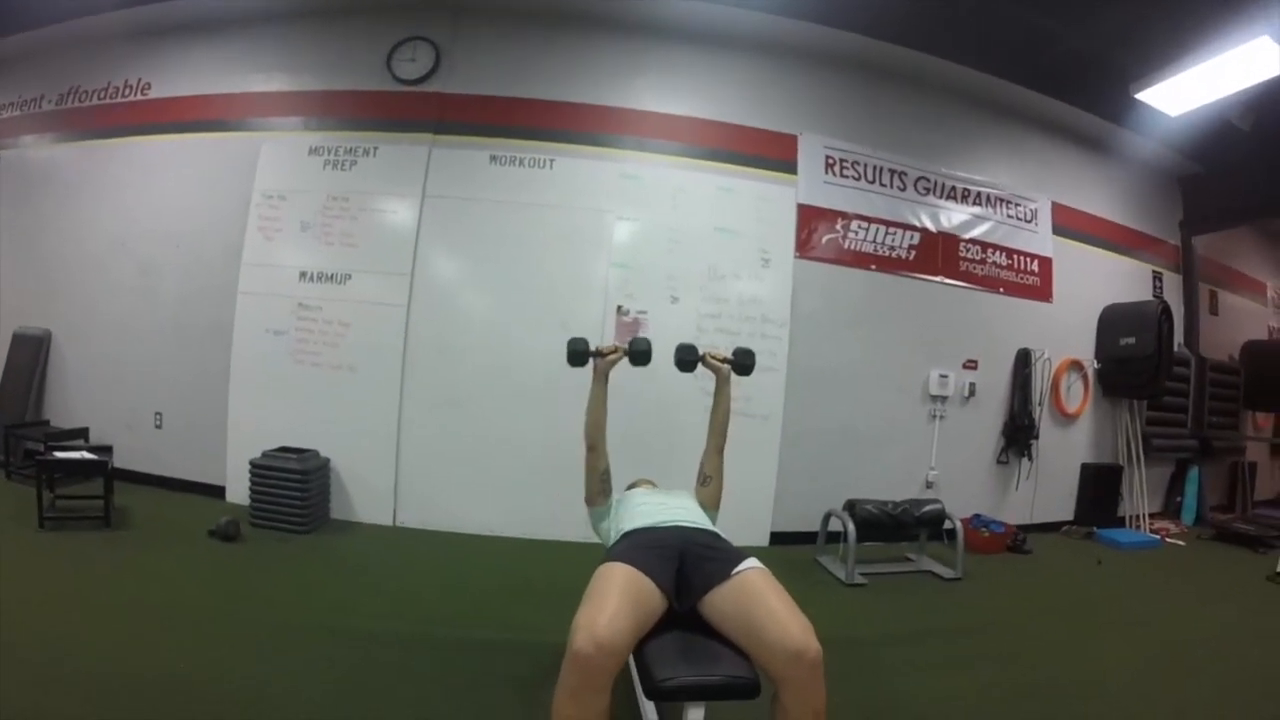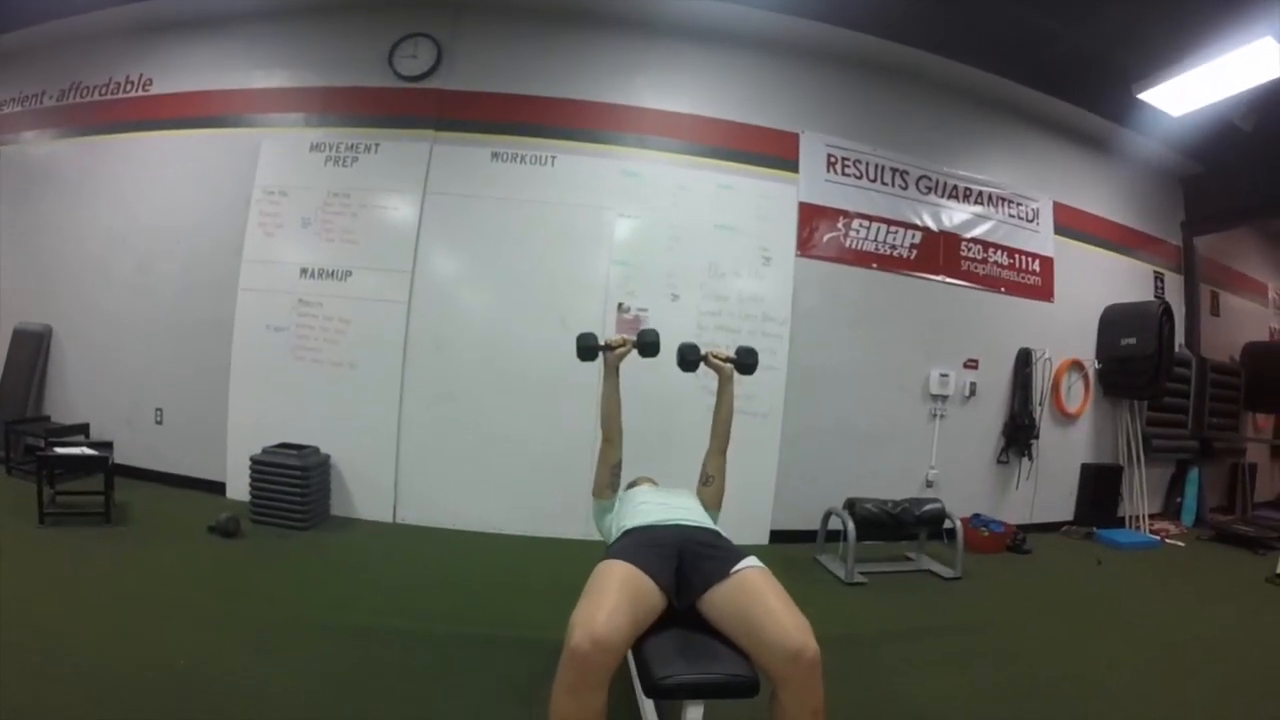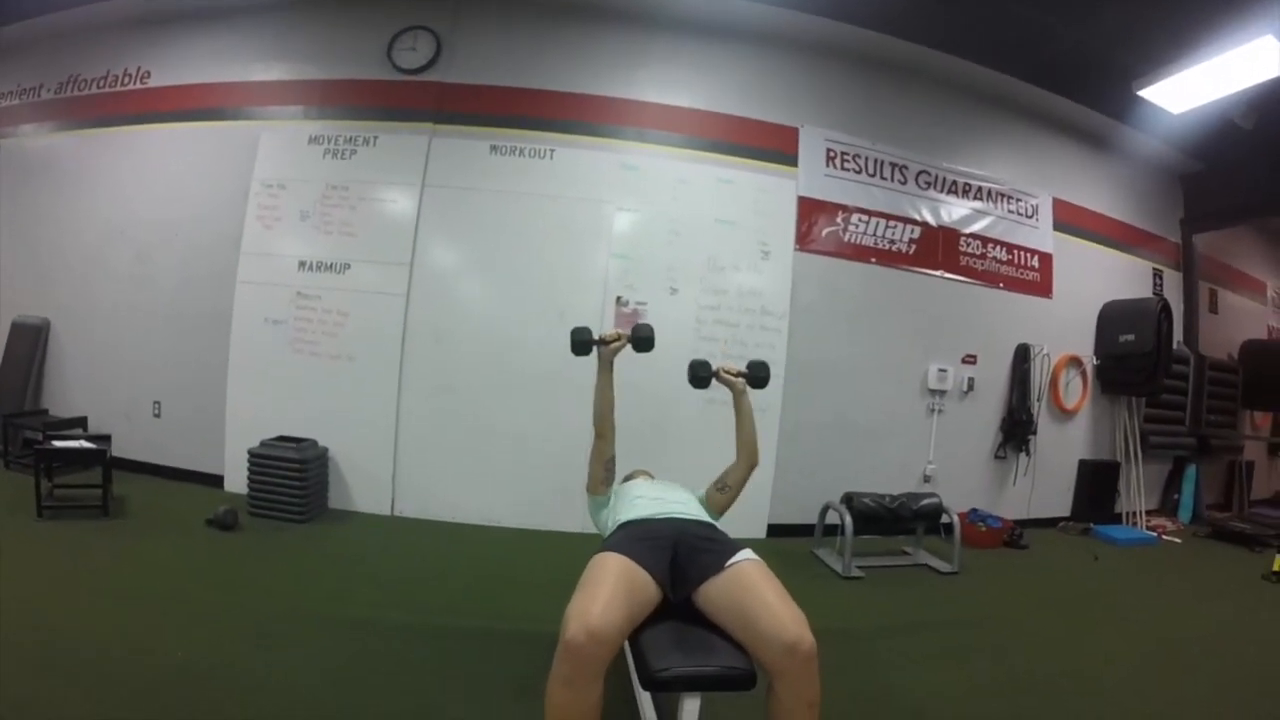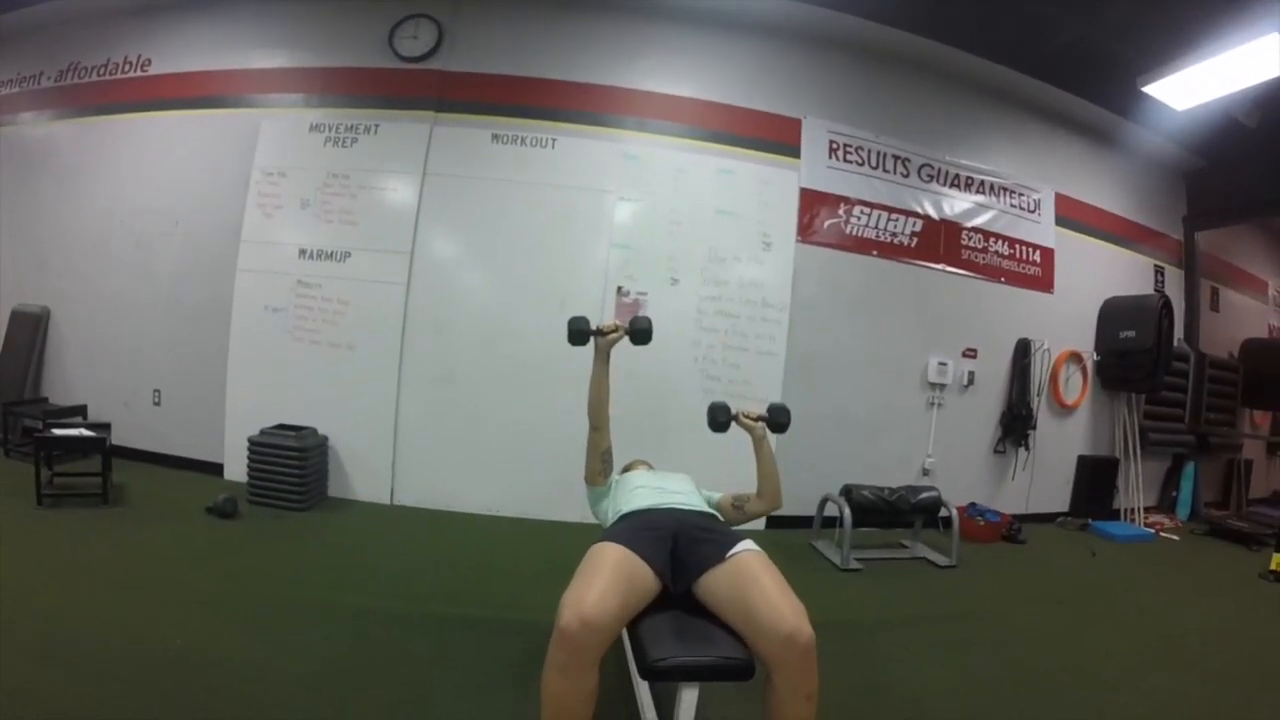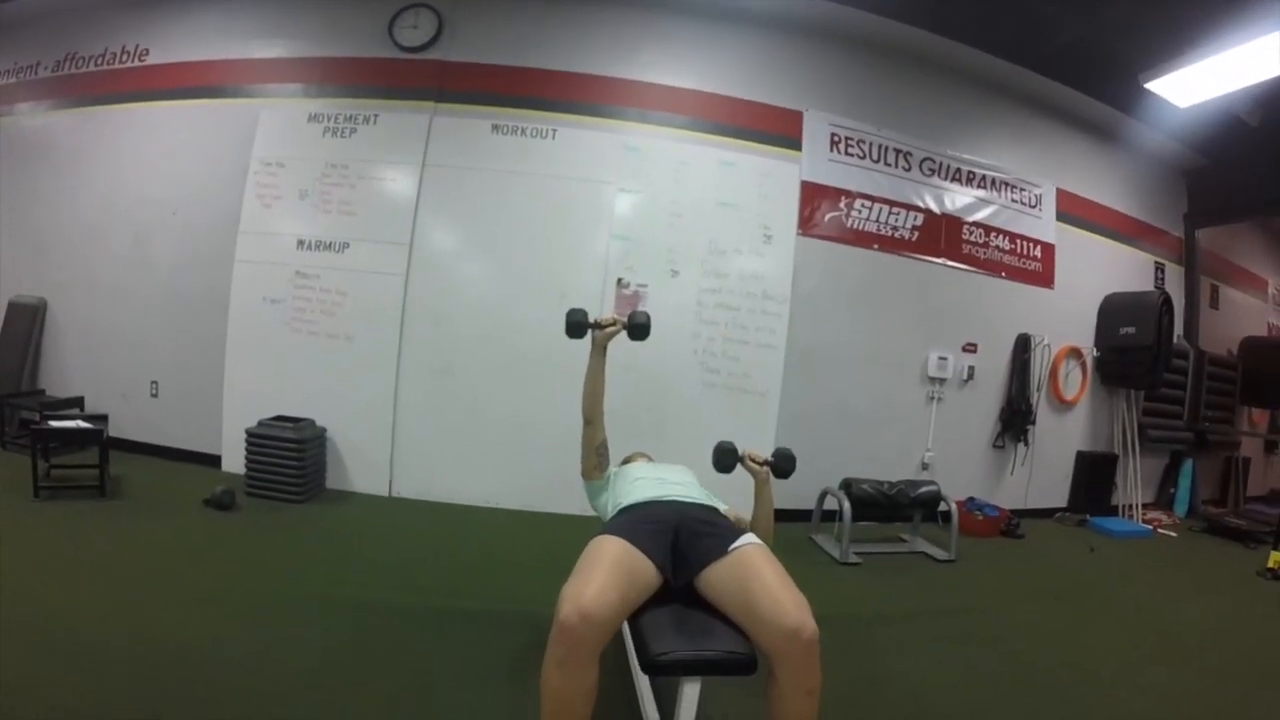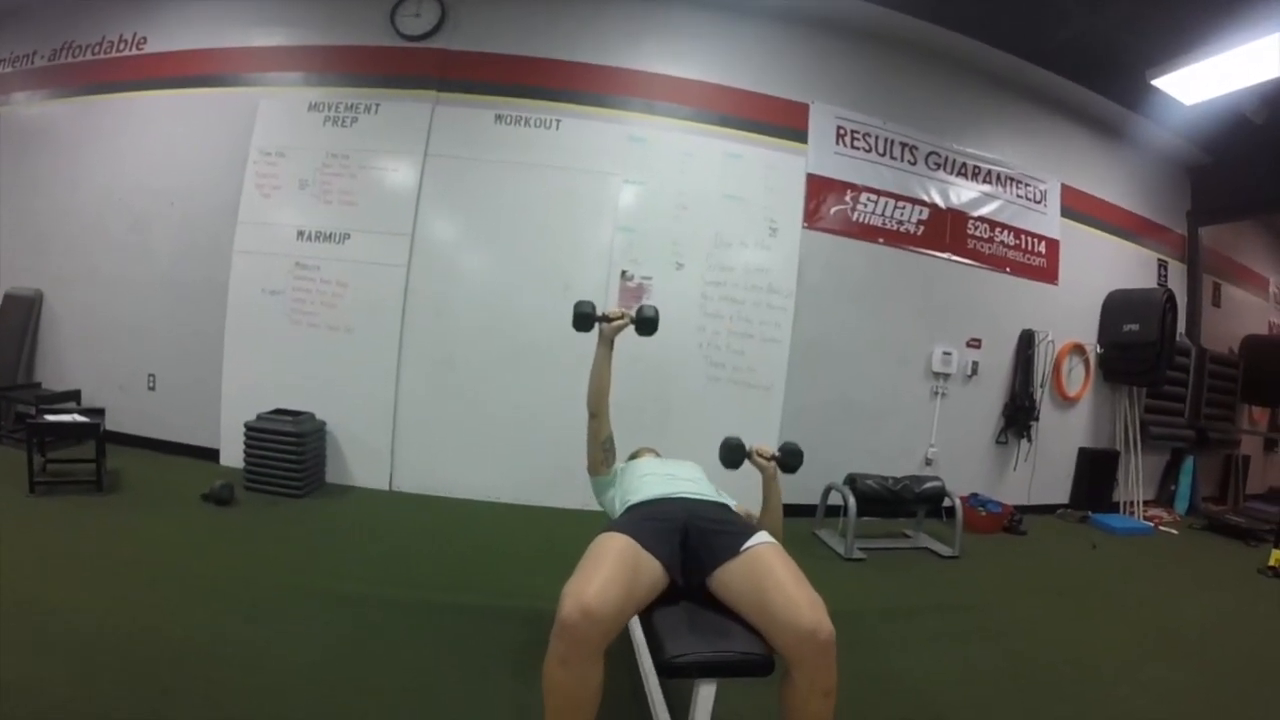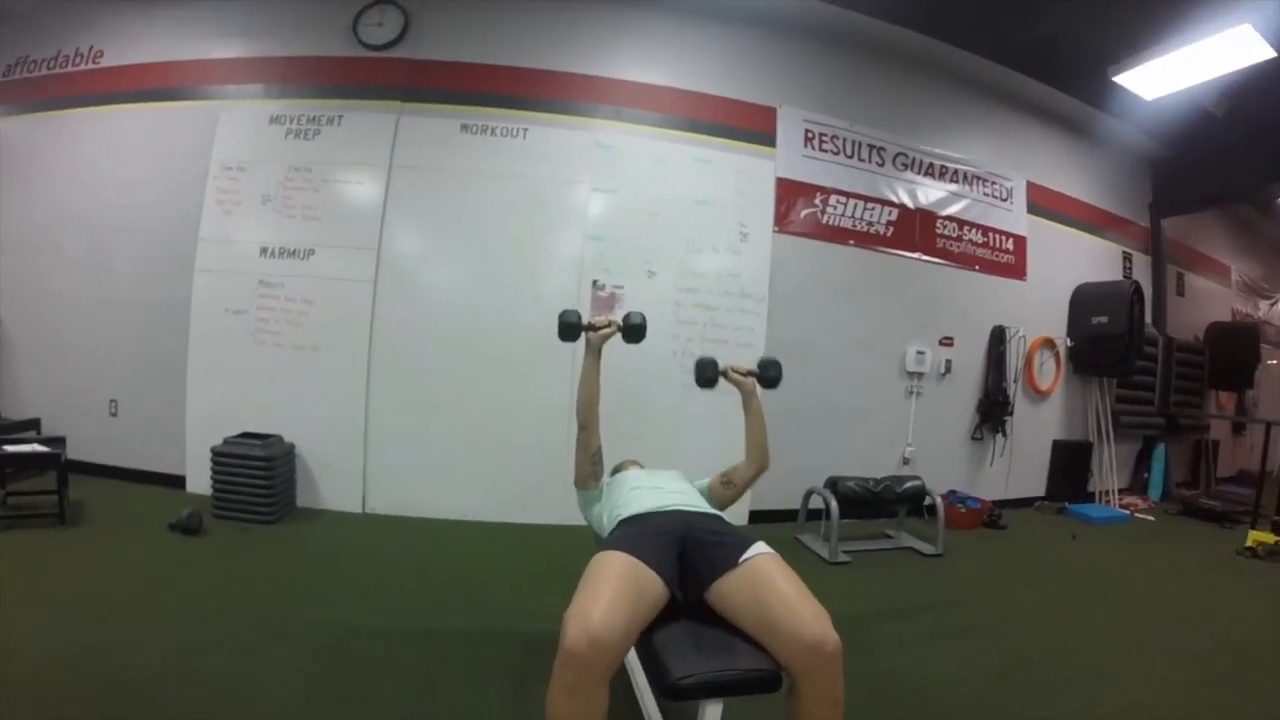
dt=0.3s
person 1, frame 1
left shoulder: (693, 504)
right shoulder: (612, 512)
left elbow: (714, 450)
right elbow: (595, 448)
left wrist: (723, 381)
right wrist: (599, 377)
left knee: (804, 657)
right knee: (589, 652)
person 1, frame 2
left shoulder: (697, 506)
right shoulder: (615, 509)
left elbow: (717, 447)
right elbow: (611, 440)
left wrist: (726, 379)
right wrist: (611, 368)
left hip: (709, 544)
left knee: (802, 656)
right knee: (586, 648)
person 1, frame 3
left shoulder: (693, 500)
right shoulder: (611, 502)
left elbow: (746, 462)
right elbow: (604, 435)
left wrist: (739, 397)
right wrist: (605, 364)
left hip: (704, 538)
left knee: (798, 649)
right knee: (581, 641)
person 1, frame 4
left shoulder: (696, 493)
right shoulder: (611, 492)
left elbow: (768, 500)
right elbow: (599, 427)
left wrist: (758, 436)
right wrist: (602, 354)
left hip: (705, 528)
right hip: (636, 526)
left knee: (797, 641)
right knee: (576, 629)
person 1, frame 5
left shoulder: (692, 480)
right shoulder: (610, 484)
left elbow: (761, 537)
right elbow: (592, 420)
left wrist: (761, 481)
right wrist: (599, 348)
left hip: (706, 521)
right hip: (637, 517)
left knee: (799, 636)
right knee: (576, 622)
person 1, frame 6
left shoulder: (699, 474)
right shoulder: (617, 480)
left elbow: (769, 533)
right elbow: (597, 415)
left wrist: (769, 475)
right wrist: (606, 341)
left hip: (717, 518)
right hip: (646, 515)
left knee: (815, 637)
right knee: (578, 619)
person 1, frame 7
left shoulder: (693, 490)
right shoulder: (601, 495)
left elbow: (755, 464)
right elbow: (587, 426)
left wrist: (749, 395)
right wrist: (593, 351)
left hip: (711, 530)
left knee: (821, 648)
right knee: (584, 646)
